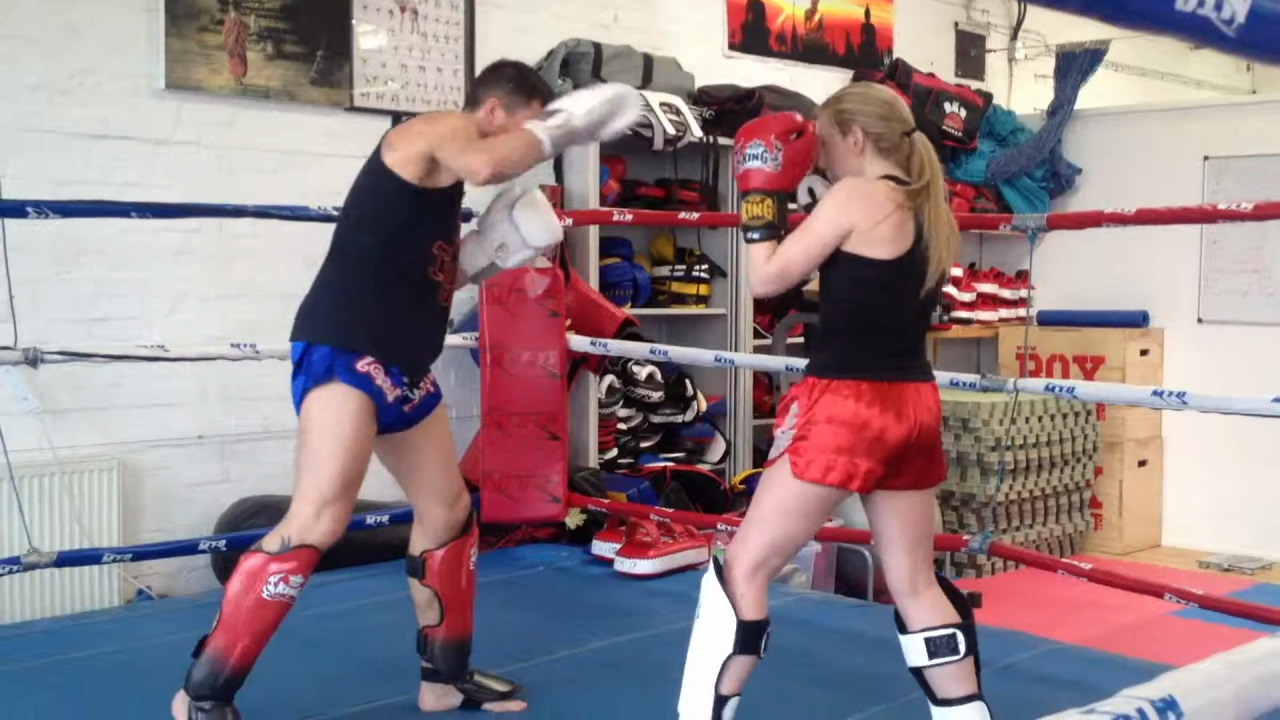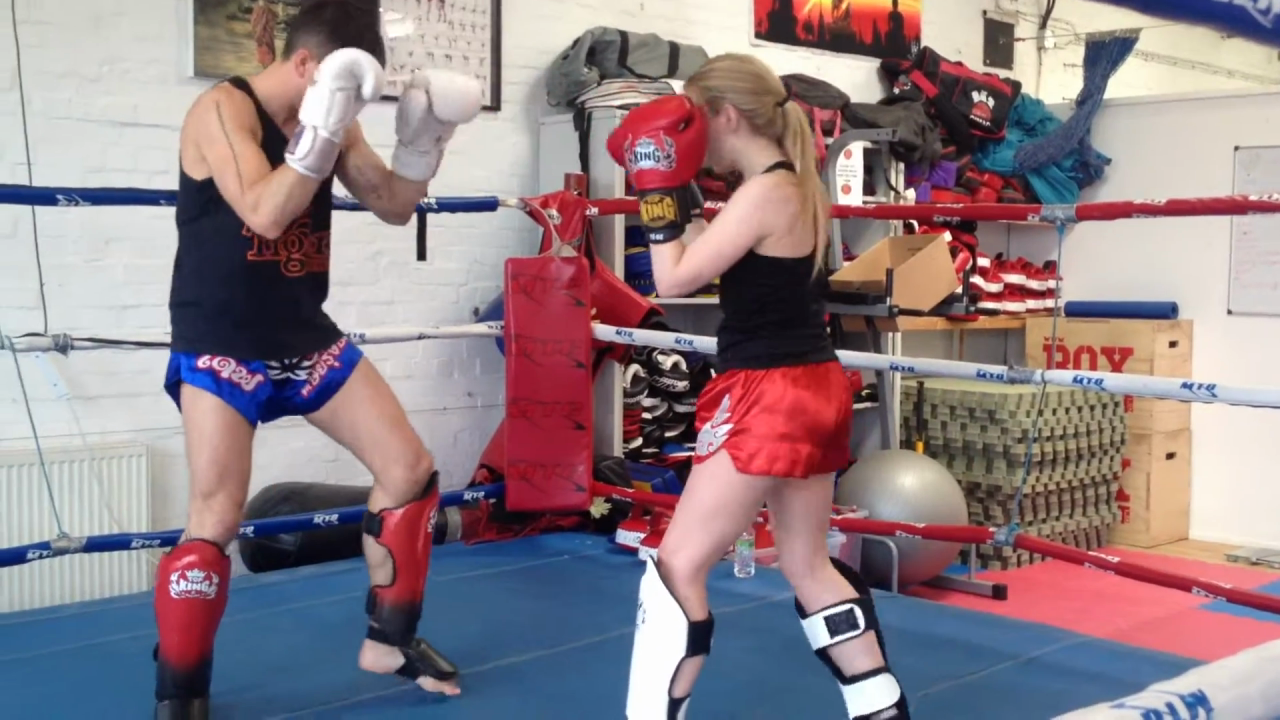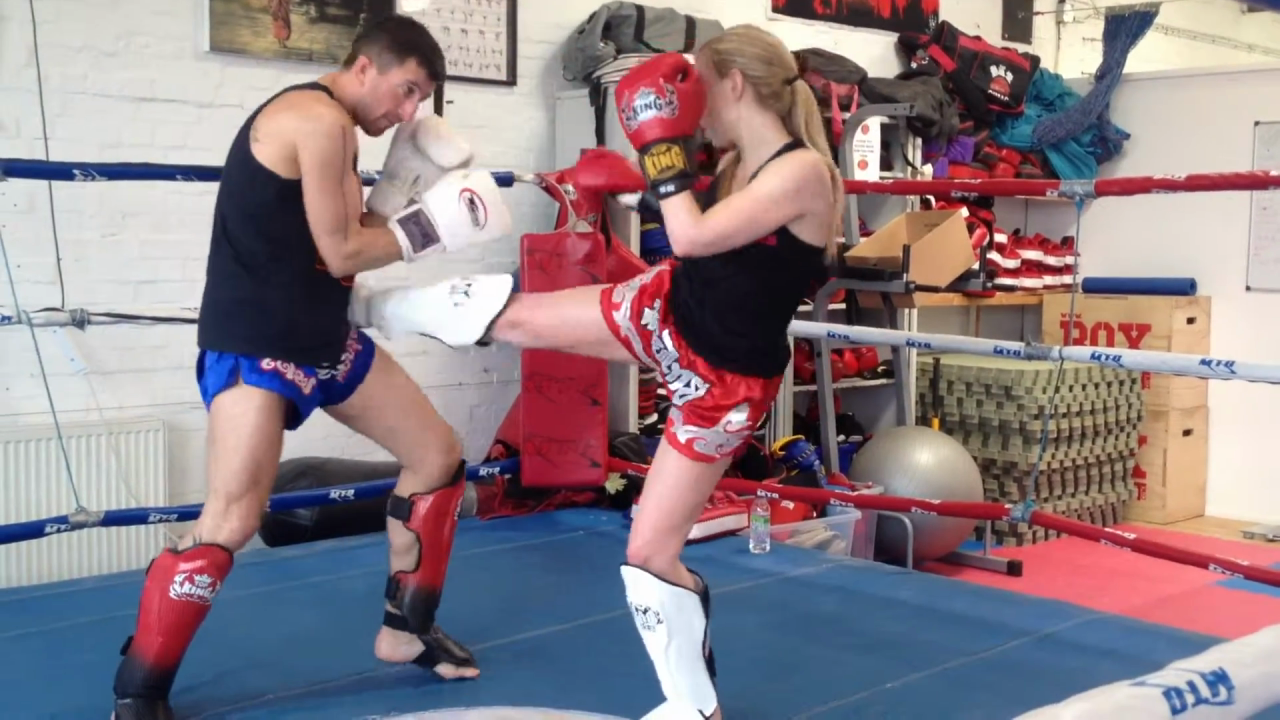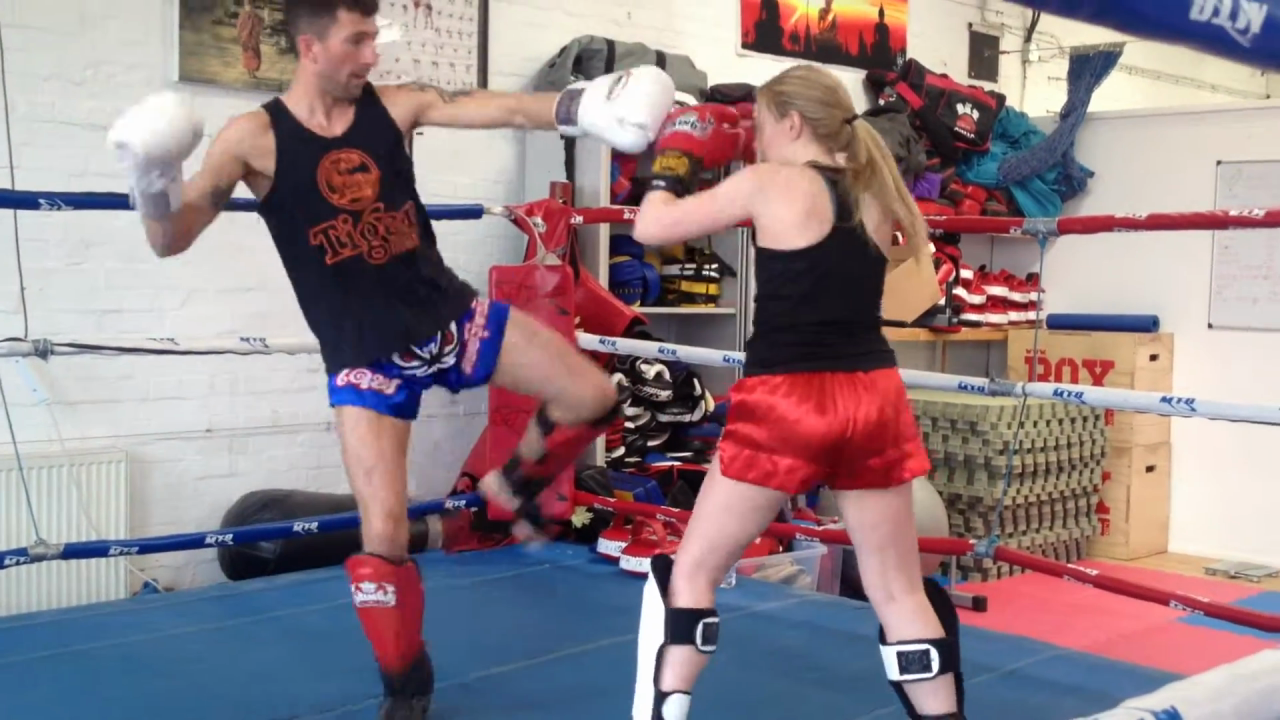
dt=1s
person 1, frame 1
left shoulder: (445, 174)
right shoulder: (430, 136)
right elbow: (482, 165)
left wrist: (496, 248)
right wrist: (566, 124)
left hip: (399, 364)
right hip: (344, 354)
left knee: (450, 513)
right knee: (317, 521)
person 1, frame 2
left shoulder: (330, 120)
right shoulder: (222, 109)
left elbow: (393, 206)
right elbow: (265, 215)
left wrist: (423, 137)
right wrist: (321, 128)
left hip: (308, 340)
right hip: (222, 347)
left knee: (409, 469)
right knee: (215, 521)
left ankle: (390, 636)
person 1, frame 3
left shoulder: (323, 122)
right shoulder: (320, 121)
right elbow: (341, 255)
left wrist: (407, 186)
right wrist: (432, 224)
left hip: (325, 338)
right hip: (255, 342)
left knee: (438, 456)
right knee: (232, 520)
left ankle: (406, 626)
person 1, frame 4
left shoulder: (392, 103)
right shoulder: (254, 136)
left elbow: (496, 107)
right elbow: (172, 238)
left wrist: (588, 105)
right wrist: (151, 175)
left hip: (450, 314)
right hip: (365, 357)
left knee: (594, 397)
right knee: (384, 532)
left ankle: (515, 485)
person 2, frame 1
left shoulder: (853, 197)
right shoulder: (932, 213)
left elbow: (764, 280)
left wrist: (761, 192)
left hip: (844, 408)
right hip: (912, 406)
left knee: (744, 568)
right knee: (913, 581)
person 2, frame 2
left shoulder: (766, 195)
right shoulder: (792, 184)
left elbow: (673, 280)
right elbow: (713, 237)
left wrist: (658, 185)
right wrist: (674, 185)
left hip: (766, 398)
right hip: (812, 389)
left knee: (679, 564)
right knee: (808, 565)
person 2, frame 3
left shoulder: (804, 171)
right shoulder: (744, 161)
left elbow: (693, 237)
left wrist: (661, 144)
right wrist: (652, 184)
left hip: (729, 381)
right hip: (666, 313)
left knee: (649, 550)
right knee: (518, 315)
right ankle: (380, 302)
person 2, frame 4
left shoulder: (769, 185)
right shoulder: (873, 195)
left elbow: (649, 229)
left wrist: (674, 158)
left hip: (785, 406)
right hip: (871, 398)
left knee: (690, 570)
right knee: (898, 589)
